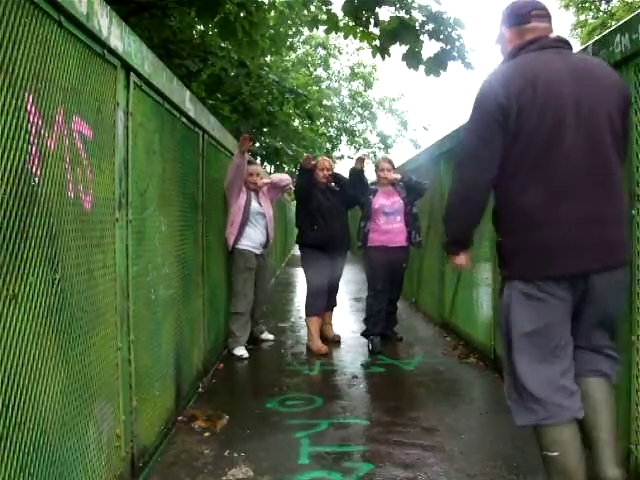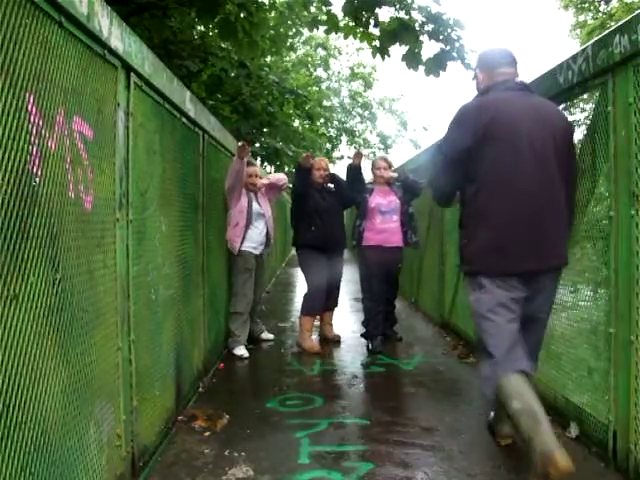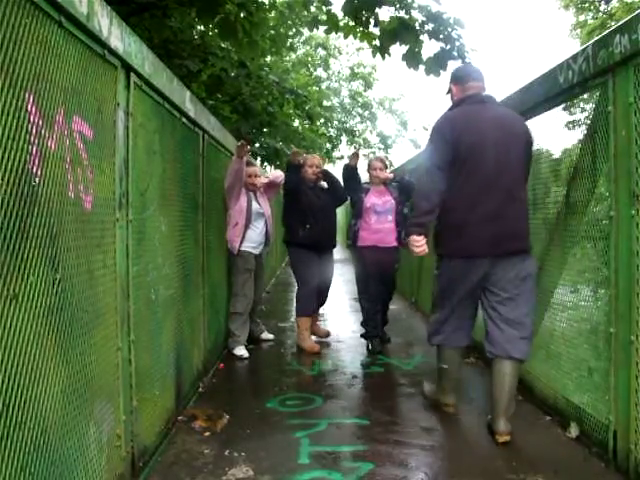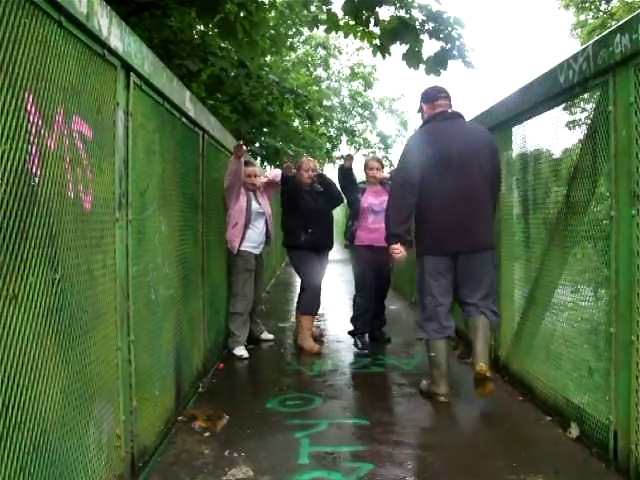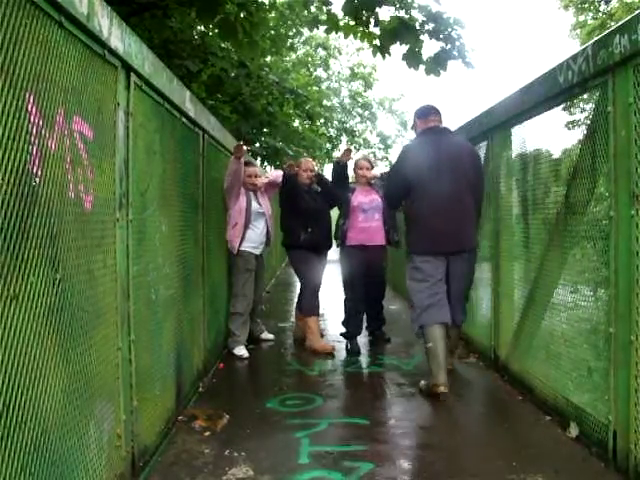
dt=0.3s
person 1, frame 1
left shoulder: (505, 81)
right shoulder: (608, 76)
left elbow: (475, 168)
right elbow: (620, 156)
left wrist: (458, 239)
left hip: (536, 251)
right hip: (608, 245)
left knee: (543, 378)
right knee: (593, 355)
person 1, frame 2
left shoulder: (474, 113)
right shoulder: (554, 115)
left elbow: (444, 178)
right elbow: (569, 181)
left wrist: (449, 200)
left hip: (492, 252)
right hip: (548, 251)
left knee: (503, 355)
right knee: (524, 341)
right ankle: (505, 419)
person 1, frame 3
left shoulder: (451, 122)
right shoulder: (517, 123)
left elbow: (432, 179)
left wrist: (418, 227)
left hip: (463, 240)
right hip: (513, 240)
left knee: (451, 320)
right knee: (510, 328)
left ankle: (445, 393)
right ankle: (502, 421)
person 1, frame 4
left shoulder: (420, 140)
right shoulder: (482, 135)
left elbow: (403, 190)
right elbow: (495, 184)
left wrist: (395, 235)
left hip: (435, 239)
right hip: (479, 237)
left knee: (436, 310)
right knee: (480, 303)
left ankle: (438, 384)
right ankle: (481, 362)
person 1, frame 5
left shoulder: (412, 151)
right shoulder: (468, 149)
left elbow: (393, 190)
right elbow: (479, 193)
left wrist: (392, 207)
left hip: (425, 241)
right hip: (463, 239)
left knee: (431, 306)
right knee: (456, 302)
left ankle: (438, 377)
right ankle: (445, 361)
person 2, frame 1
left shoulder: (264, 193)
right shoulder: (237, 191)
left elbow: (286, 180)
right elbow: (235, 173)
left wrist: (268, 180)
right wrist: (242, 153)
left hip: (261, 250)
right hip: (243, 250)
left knee: (260, 295)
right knee: (243, 297)
left ankle: (257, 328)
right ankle: (237, 341)
person 2, frame 2
left shoulder: (262, 194)
right shoulder: (237, 193)
left elbow: (283, 180)
right elbow: (234, 176)
left wrist: (266, 181)
right wrist: (240, 158)
left hip: (259, 251)
right hip: (243, 250)
left knee: (256, 295)
right knee: (242, 297)
left ankle: (254, 328)
right ankle: (237, 340)
person 2, frame 3
left shoulder: (262, 193)
right shoulder: (236, 192)
left elbow: (280, 177)
right elbow: (234, 175)
left wrist: (266, 179)
right wrist: (240, 158)
left hip: (259, 251)
right hip: (243, 250)
left knee: (256, 296)
right knee: (242, 297)
left ankle: (254, 328)
right ankle: (237, 340)
person 2, frame 4
left shoulder: (262, 193)
right shoulder: (236, 192)
left elbow: (279, 176)
right elbow: (233, 176)
left wrist: (266, 179)
right wrist: (237, 158)
left hip: (258, 250)
right hip: (243, 250)
left knee: (256, 296)
right knee: (242, 297)
left ankle: (254, 328)
right ankle: (236, 340)
person 2, frame 5
left shoulder: (262, 193)
right shoulder: (236, 193)
left elbow: (280, 176)
right elbow: (233, 176)
left wrist: (267, 179)
right wrist: (237, 158)
left hip: (259, 251)
right hip: (243, 250)
left knee: (257, 296)
right knee: (242, 297)
left ankle: (255, 328)
right ankle: (237, 340)
person 3, frame 1
left shoulder: (402, 190)
right shoulder: (369, 191)
left elbow: (422, 188)
right elbow: (354, 187)
left wrist: (401, 178)
right wrist: (357, 169)
left hip: (399, 247)
right hip: (375, 247)
left knee: (394, 290)
right knee: (377, 290)
left ankle: (388, 327)
right ankle: (373, 333)
person 3, frame 2
left shoulder: (399, 190)
right shoulder: (365, 191)
left elbow: (418, 188)
right elbow: (352, 182)
left wrist: (398, 177)
right wrist: (355, 165)
left hip: (394, 247)
right hip: (370, 247)
left knee: (391, 290)
right knee: (372, 292)
left ankle: (387, 327)
right ankle: (373, 334)
person 3, frame 3
left shoulder: (395, 190)
right shoulder: (361, 190)
left elbow: (414, 189)
right elbow: (349, 182)
left wrist: (393, 178)
right wrist: (351, 165)
left hip: (390, 247)
right hip: (366, 247)
left knee: (387, 289)
right knee: (369, 291)
left ankle: (379, 327)
right ankle: (372, 334)
person 3, frame 4
left shoulder: (391, 189)
right shoulder: (358, 189)
right elbow: (345, 182)
left wrist: (390, 177)
right wrist: (345, 166)
left hip: (385, 246)
right hip: (362, 246)
left knee: (381, 290)
right knee: (364, 289)
left ankle: (376, 329)
right ankle: (360, 333)
person 3, frame 5
left shoulder: (381, 189)
right shoulder: (348, 190)
right elbow: (337, 180)
left wrist: (380, 176)
right wrist: (341, 162)
left hip: (377, 246)
right hip: (353, 247)
left knee: (377, 289)
right knee: (354, 291)
left ankle: (376, 328)
right ankle: (351, 335)
person 4, frame 1
left shoulder: (337, 193)
right shoulder: (308, 191)
left elbow: (354, 198)
right elbow: (300, 188)
left wrist: (338, 178)
right wrist: (305, 169)
left hip: (337, 248)
right hip: (313, 248)
left knee: (332, 288)
right knee: (317, 288)
left ankle: (327, 327)
right ankle: (313, 337)
person 4, frame 2
left shoulder: (333, 193)
right shoulder: (304, 192)
left elbow: (350, 199)
right elbow: (298, 186)
left wrist: (335, 179)
right wrist: (302, 167)
left hip: (334, 248)
right hip: (310, 248)
left knee: (332, 287)
right knee: (317, 287)
left ankle: (326, 328)
right ankle: (304, 335)
person 4, frame 3
left shoulder: (325, 191)
right shoulder: (296, 189)
left elbow: (342, 197)
right elbow: (290, 182)
left wrist: (328, 176)
right wrist: (293, 164)
left hip: (324, 247)
right hip: (301, 246)
left knee: (323, 285)
right knee: (308, 286)
left ankle: (313, 323)
right ankle: (303, 335)
person 4, frame 4
left shoulder: (320, 194)
right shoulder: (292, 191)
left elbow: (337, 199)
right elbow: (288, 188)
left wrist: (323, 179)
right wrist: (288, 176)
left hip: (320, 248)
right hip: (300, 247)
left knee: (309, 287)
right knee: (313, 286)
left ankle: (301, 329)
right ankle: (305, 336)
person 4, frame 5
left shoulder: (318, 194)
right shoulder: (291, 191)
left elbow: (335, 199)
right elbow: (287, 187)
left wrist: (321, 179)
right wrist: (289, 175)
left hip: (319, 248)
right hip: (300, 247)
left knee: (309, 287)
right knee: (312, 286)
left ankle: (300, 329)
right ankle: (313, 337)
